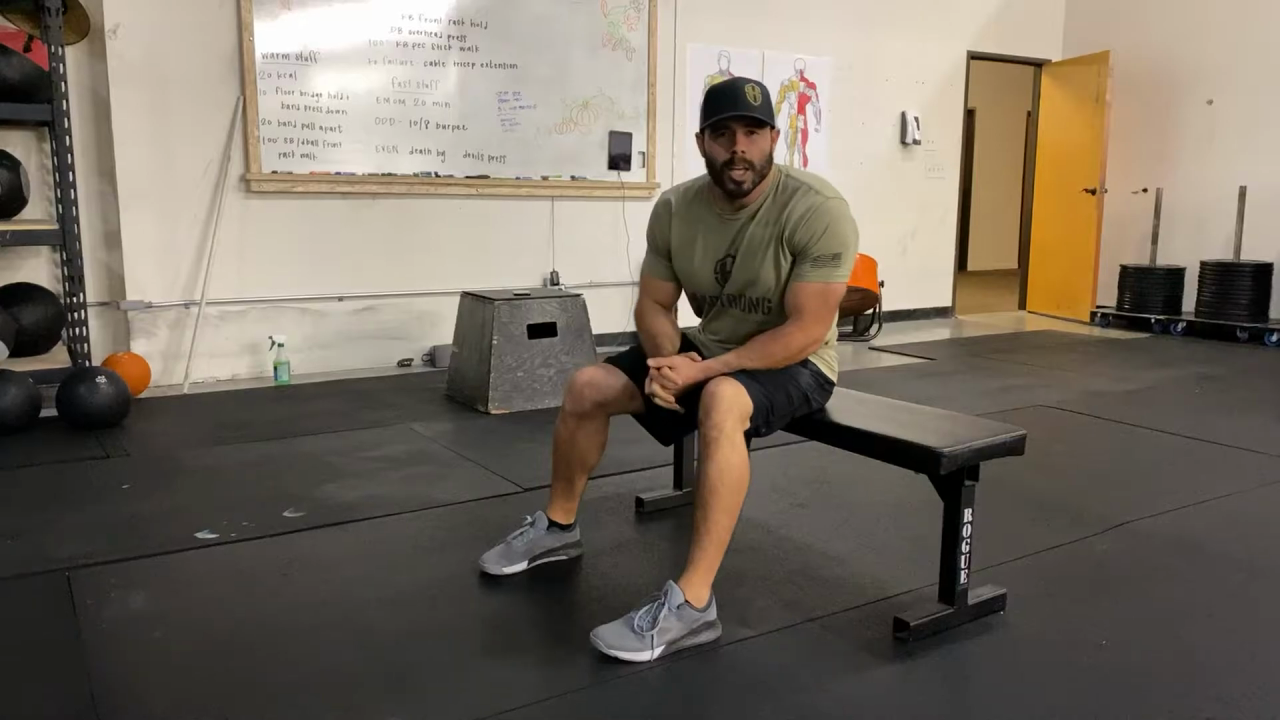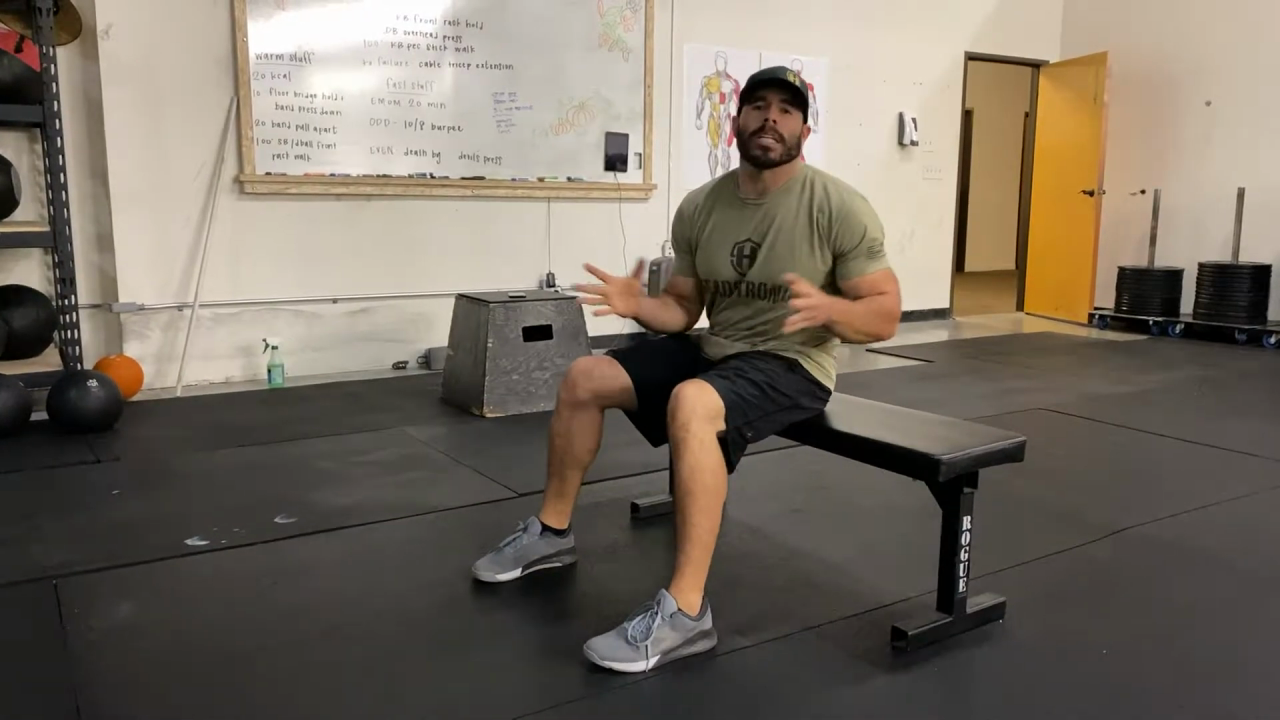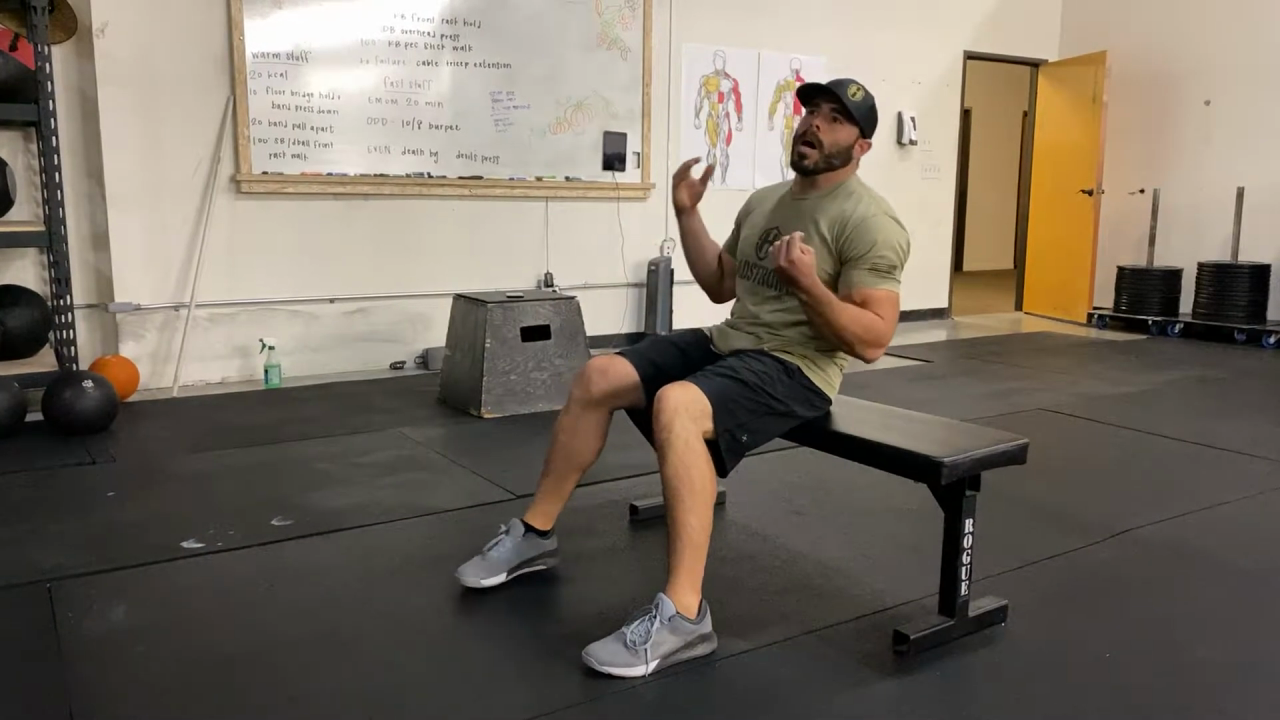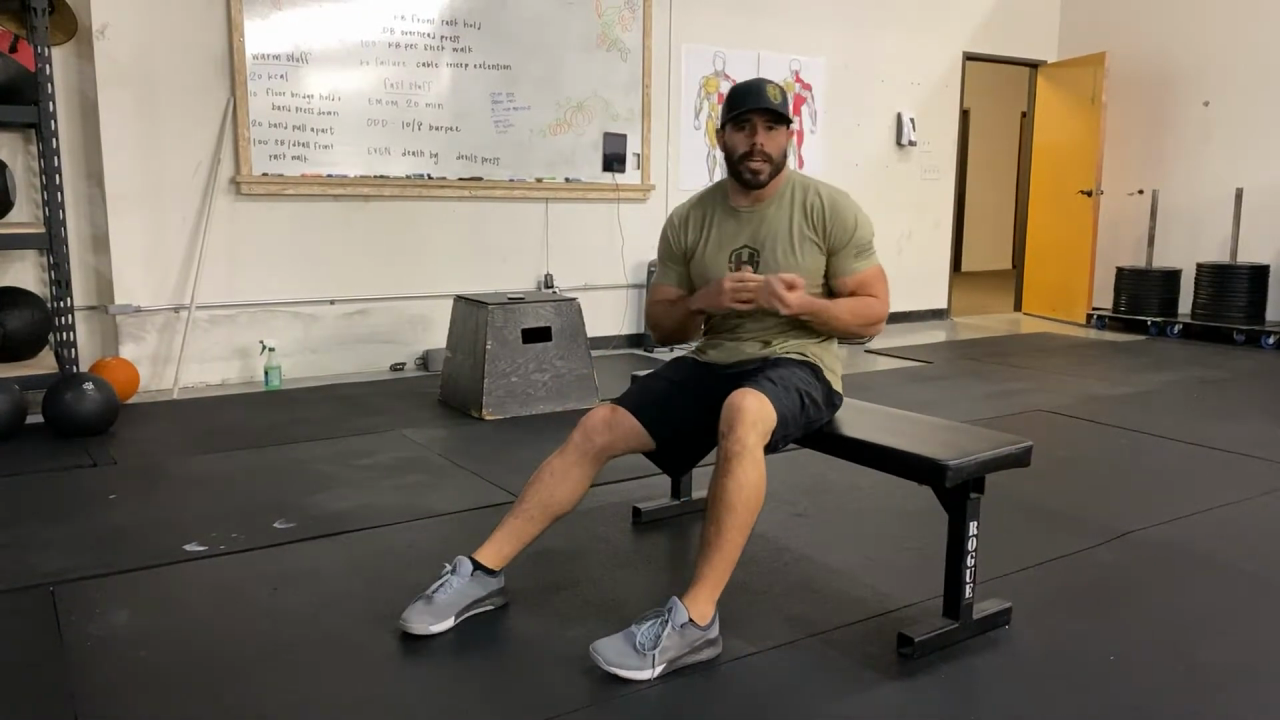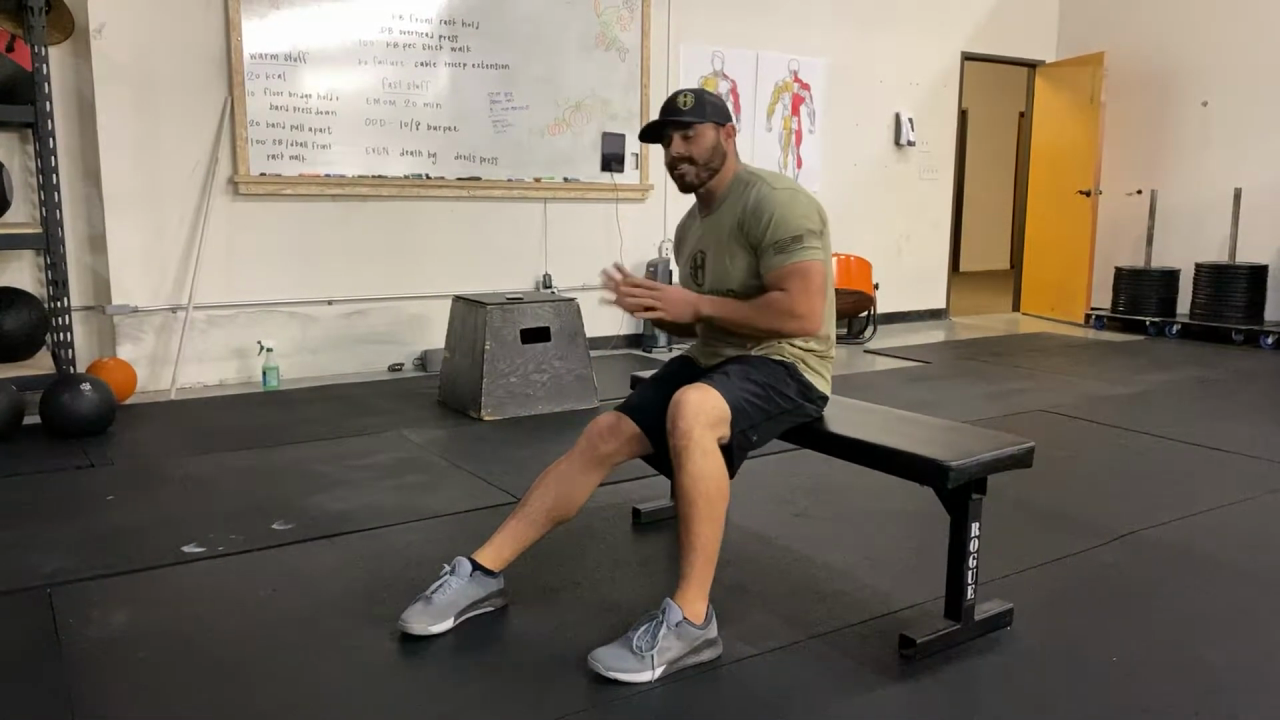
dt=1s
person 1, frame 1
left shoulder: (817, 211)
right shoulder: (674, 208)
left elbow: (805, 332)
right elbow: (653, 303)
left wrist: (701, 371)
right wrist: (668, 359)
left hip: (793, 363)
right hip: (709, 347)
left knee: (720, 403)
right knee: (587, 387)
left ankle: (691, 604)
right ankle: (558, 527)
person 1, frame 2
left shoulder: (839, 208)
right shoulder: (699, 207)
left elbow: (885, 319)
right elbow: (682, 310)
left wrist: (827, 309)
right wrist: (636, 302)
left hip: (790, 366)
right hip: (713, 348)
left knee: (689, 404)
right knee: (584, 378)
left ankle: (685, 612)
right ankle: (552, 532)
person 1, frame 3
left shoulder: (867, 221)
right shoulder: (764, 201)
left elbow: (871, 342)
right elbow: (720, 286)
left wrist: (807, 282)
right wrist: (686, 216)
left hip: (795, 368)
right hip: (728, 341)
left knee: (676, 405)
right knee: (598, 376)
left ankle: (684, 614)
right ankle: (533, 534)
person 1, frame 4
left shoulder: (830, 210)
right shoulder: (688, 220)
left elbow: (873, 314)
right elbow: (660, 324)
left wrist: (801, 305)
right wrist: (704, 302)
left hip: (796, 365)
right hip: (712, 361)
left knee: (741, 415)
right knee: (596, 430)
left ankle: (694, 619)
right ankle: (480, 573)
person 1, frame 5
left shoulder: (774, 203)
right shoulder: (693, 224)
left elbow: (803, 315)
left wrist: (694, 305)
right wrist: (654, 301)
left hip: (784, 367)
right hip: (714, 361)
left knee: (690, 410)
right knee: (601, 436)
left ankle: (689, 620)
right ankle: (479, 574)
